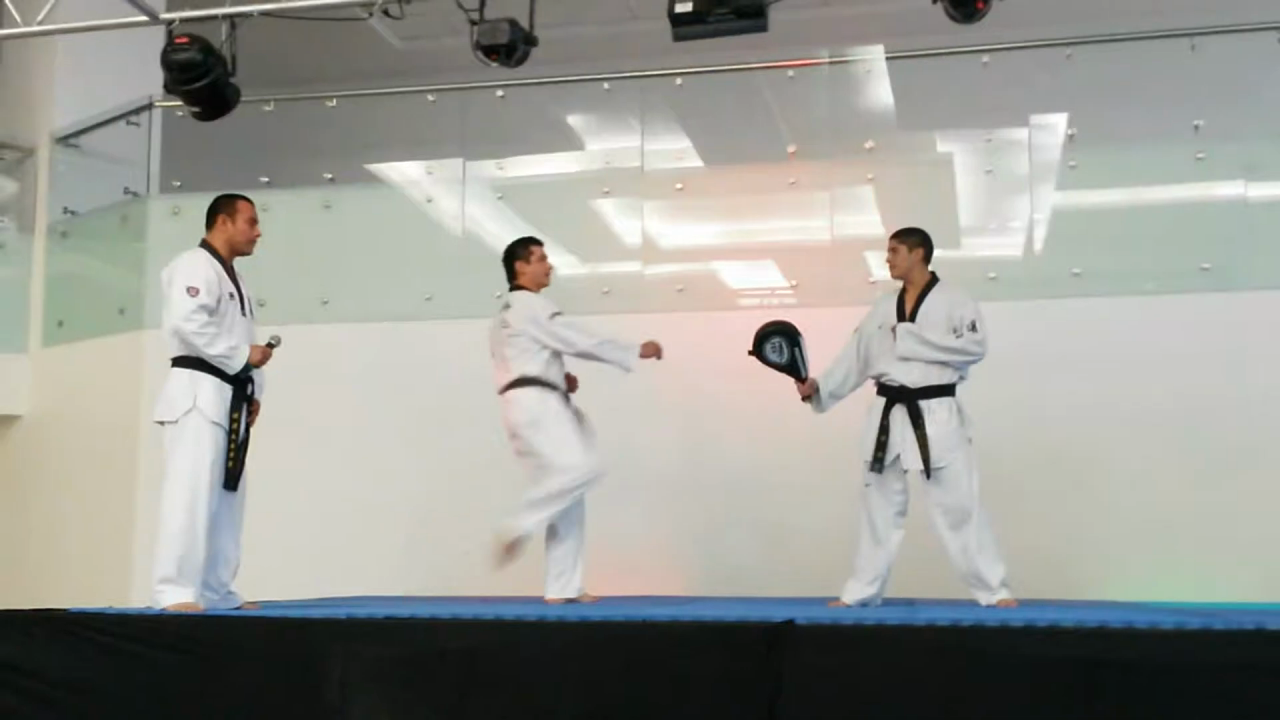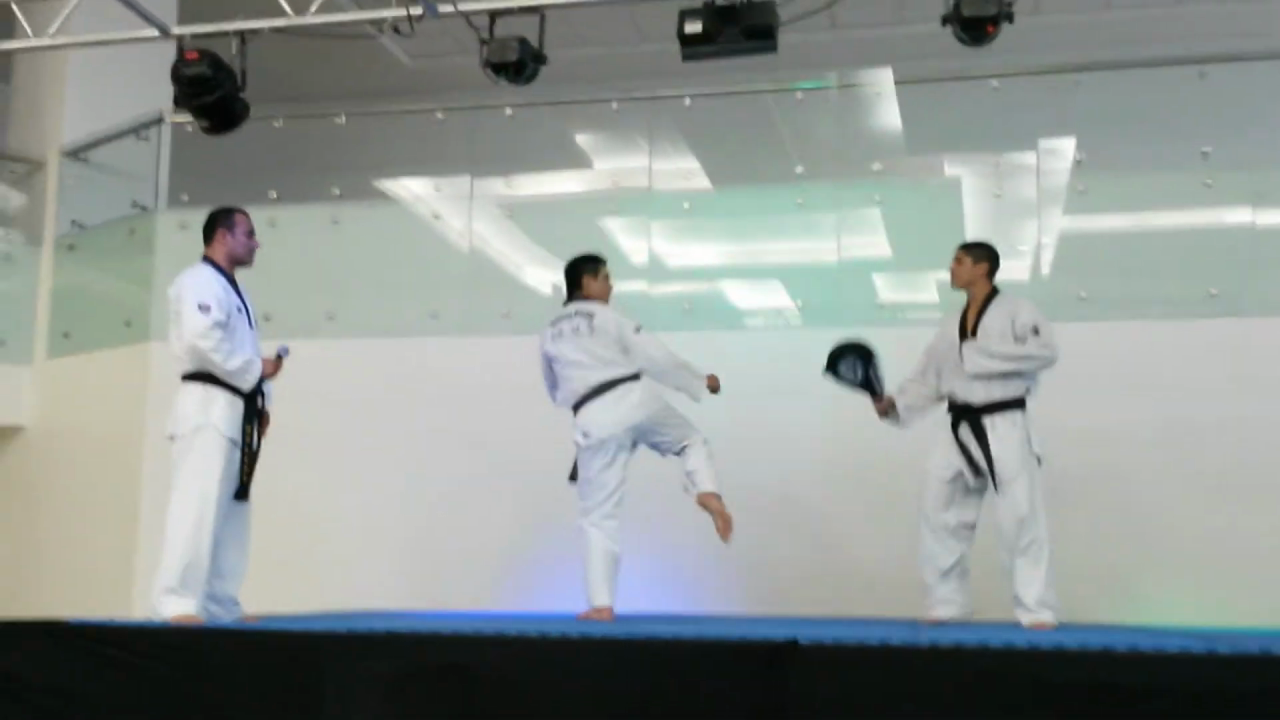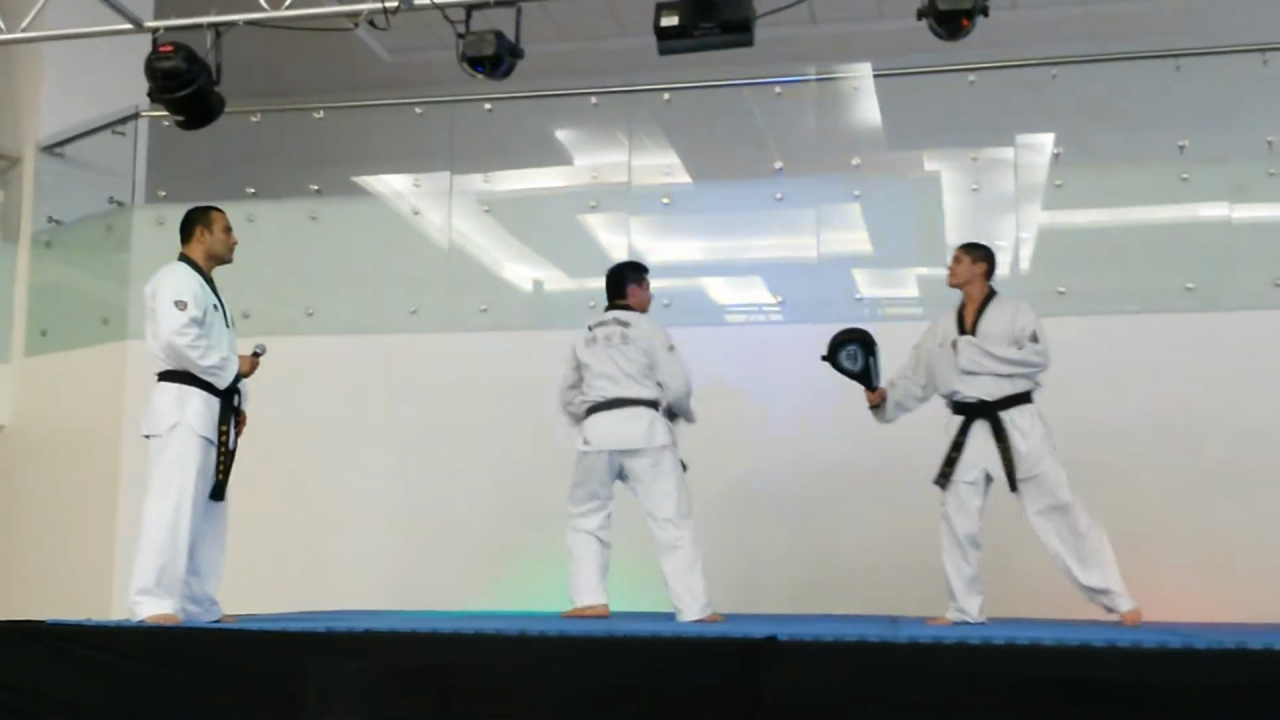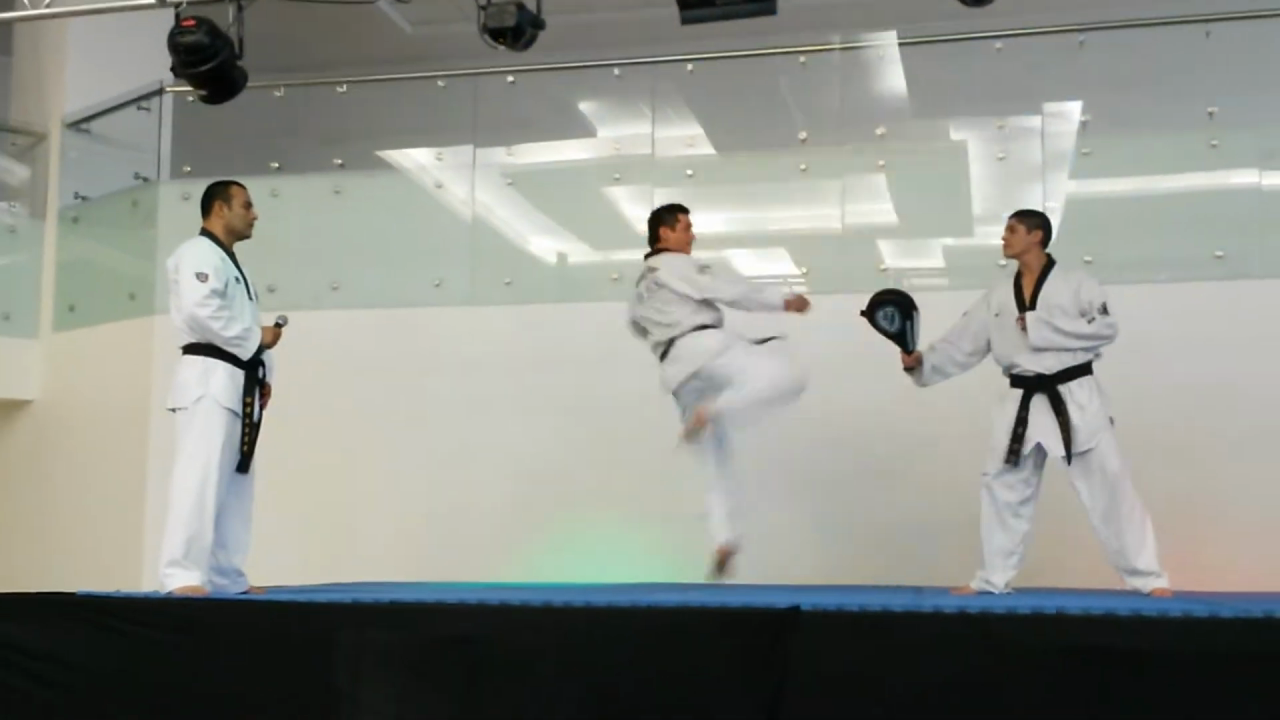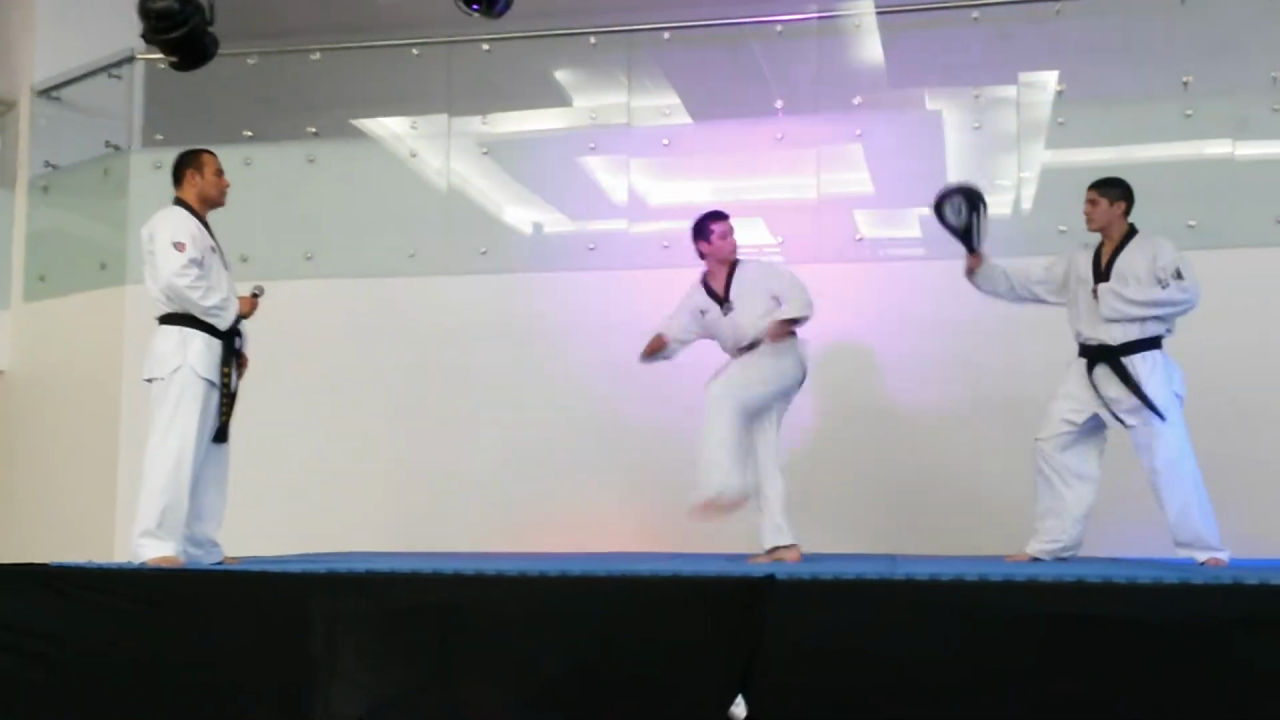
dt=0.7s
person 1, frame 1
left shoulder: (233, 279)
right shoulder: (194, 266)
right elbow: (187, 324)
left wrist: (252, 391)
right wrist: (244, 356)
left hip: (228, 399)
right hip: (198, 394)
left knee: (225, 496)
right knee: (191, 492)
left ankle: (216, 591)
right ankle: (175, 591)
person 1, frame 2
left shoulder: (231, 290)
right shoulder: (200, 281)
right elbow: (201, 341)
left wrist: (259, 402)
right wrist: (256, 370)
left hip: (234, 411)
right hip: (208, 407)
left knee: (230, 508)
right knee: (198, 503)
left ankle: (219, 603)
right ankle: (176, 601)
person 1, frame 3
left shoulder: (207, 289)
right shoulder: (177, 279)
right elbow: (178, 338)
left wrist: (235, 402)
right wrist: (233, 367)
left hip: (210, 410)
right hip: (184, 407)
left knee: (208, 510)
right knee: (173, 503)
left ankle: (198, 604)
right ankle: (152, 603)
person 1, frame 4
left shoulder: (231, 263)
right shoulder: (198, 253)
right elbow: (200, 311)
left wrist: (261, 375)
right wrist: (257, 339)
left hip: (236, 383)
right hip: (209, 379)
left knee: (235, 482)
right knee: (200, 476)
left ankle: (225, 576)
right ankle: (182, 574)
person 1, frame 5
left shoulder: (203, 232)
right shoulder: (173, 223)
right elbow: (178, 281)
left wrist: (235, 346)
right wrist: (233, 308)
left hip: (211, 352)
right hip: (186, 349)
left knee: (209, 452)
right knee: (175, 447)
left ankle: (200, 546)
right ankle: (155, 545)
person 2, frame 1
left shoulder: (953, 299)
right shoulder: (883, 309)
left elbow: (975, 346)
right elbow: (855, 359)
left wrist: (914, 341)
right wrist: (819, 387)
left hip: (936, 413)
right hip: (889, 414)
left knee: (958, 504)
right knee: (880, 504)
left ankle: (994, 590)
right ankle: (862, 590)
person 2, frame 2
left shoulder: (1016, 310)
right shoulder: (952, 324)
left elbow: (1045, 352)
right elbow: (928, 379)
left wrist: (981, 356)
right wrist: (894, 405)
left hip: (1003, 427)
right hip: (961, 429)
left knee: (1020, 519)
right knee: (939, 513)
left ankle: (1036, 610)
right ankle: (949, 603)
person 2, frame 3
left shoulder: (1014, 310)
right shoulder: (942, 326)
left elbow: (1037, 357)
right elbow: (917, 379)
left wrist: (970, 350)
right wrist: (885, 398)
left hip: (1016, 423)
right hip: (968, 429)
left knee: (1057, 506)
right knee: (958, 516)
left ankle: (1116, 598)
right ankle: (964, 607)
person 2, frame 4
left shoulder: (1075, 282)
right shoulder: (997, 296)
left elbow: (1106, 329)
right elbow: (962, 345)
left wrist: (1040, 326)
right wrist: (921, 362)
left hip: (1073, 396)
right hip: (1023, 401)
left knee: (1109, 485)
right knee: (1002, 486)
left ankle: (1148, 577)
right ankle: (992, 579)
person 2, frame 5
left shoulder: (1155, 249)
right shoulder: (1077, 262)
left elbow: (1184, 296)
right elbow: (1025, 285)
left wrist: (1114, 296)
right wrist: (981, 271)
left hip: (1142, 368)
right hip: (1090, 370)
left knee: (1169, 460)
right knee: (1054, 447)
left ankle: (1204, 547)
right ankle: (1053, 542)
person 3, frame 1
left shoulder: (506, 317)
right shoulder: (529, 304)
right elbow: (579, 340)
left wrist: (558, 380)
right wrist: (636, 351)
left hip: (531, 405)
right hip: (534, 404)
left knee: (567, 497)
right knee: (576, 471)
left ankle: (563, 588)
right ankle: (518, 529)
person 3, frame 2
left shoulder: (550, 334)
right shoulder: (607, 316)
left elbow: (557, 393)
right elbow: (656, 358)
right wrist: (701, 382)
left hip: (594, 421)
right hip: (636, 401)
left knee: (599, 515)
right knee: (692, 440)
left ankle: (601, 604)
right ankle: (708, 492)
person 3, frame 3
left shoulder: (586, 338)
right shoulder: (652, 331)
left elbow: (570, 398)
right elbow: (679, 388)
right wrist: (681, 414)
left hip: (601, 431)
right hip: (646, 428)
left knee: (586, 519)
right knee: (672, 523)
left ankle: (591, 601)
right ankle: (695, 607)
person 3, frame 4
left shoulder: (644, 284)
right shoulder: (673, 266)
left elbow: (638, 326)
right elbow: (726, 288)
right wrist: (783, 299)
left hip: (683, 369)
right hip: (702, 353)
left knee: (717, 454)
right knee: (785, 377)
left ankle: (724, 541)
right ankle: (713, 413)
person 3, frame 5
left shoulder: (756, 273)
right shoulder: (697, 297)
left elbow: (797, 296)
right elbow: (677, 333)
left wrist: (787, 321)
right wrist: (657, 344)
left hip: (777, 357)
right hip: (751, 367)
left knee: (720, 403)
right knee: (758, 456)
left ankle: (728, 488)
right ankle: (783, 544)
